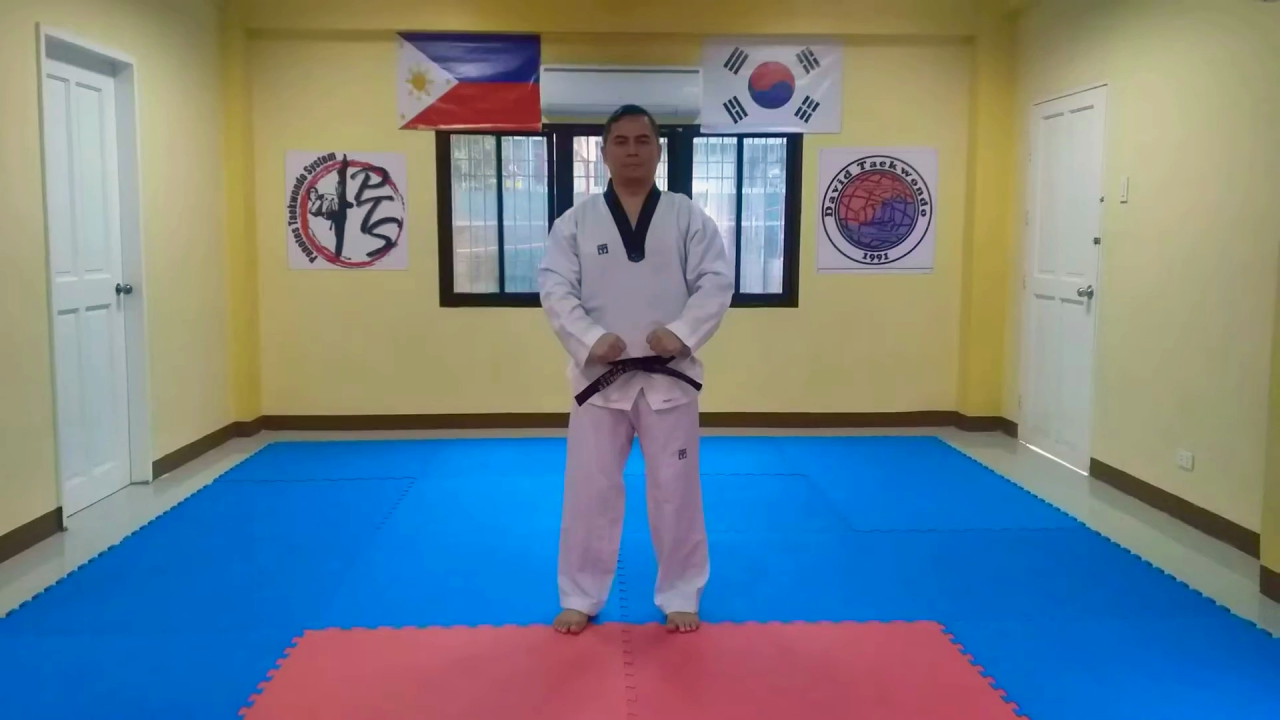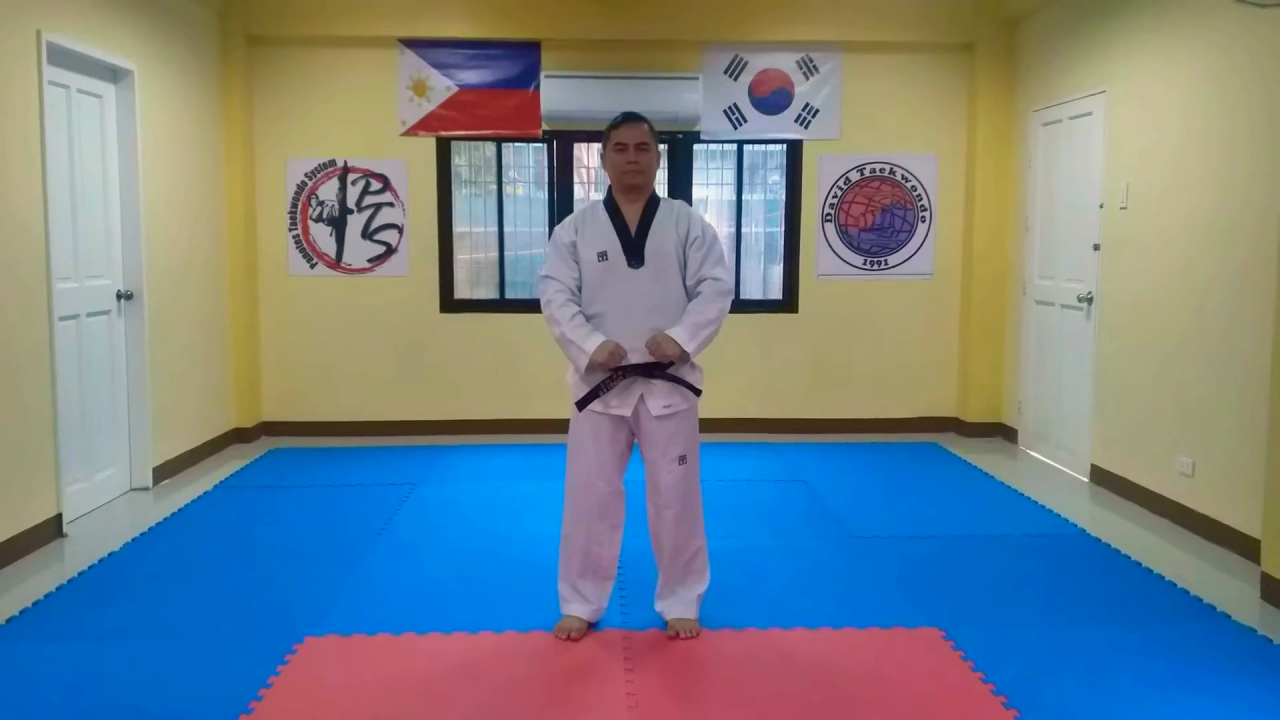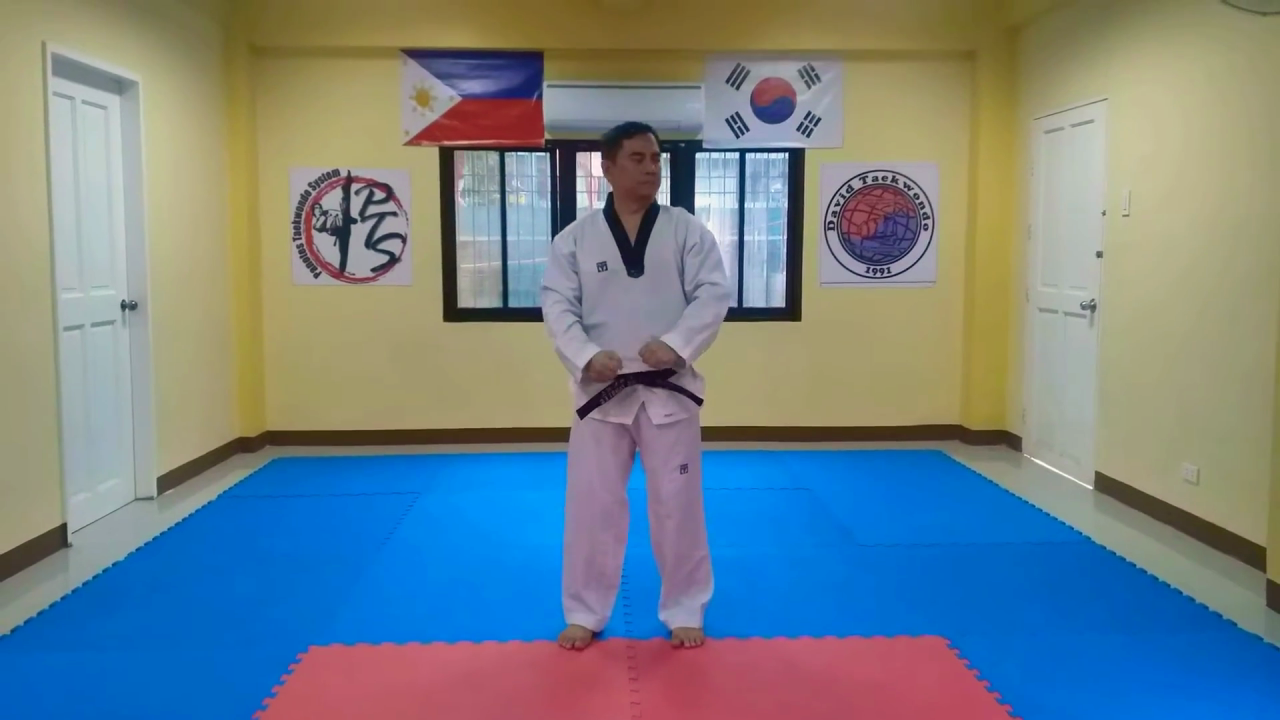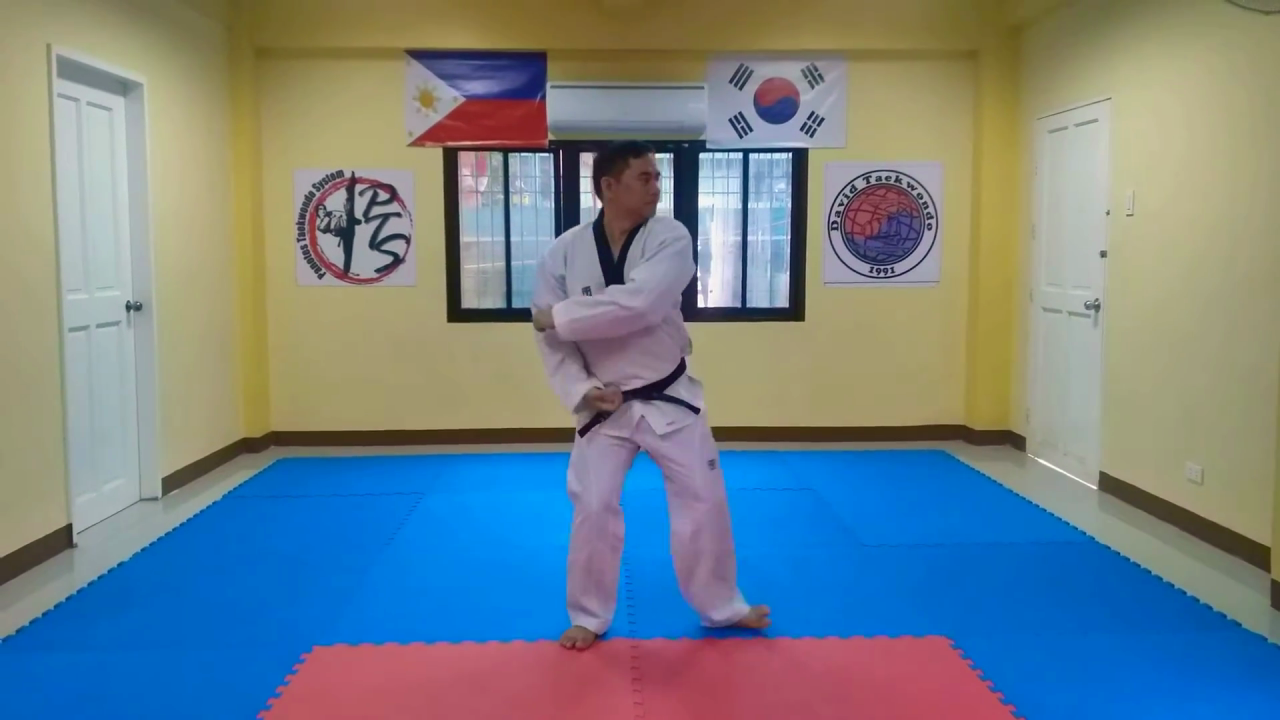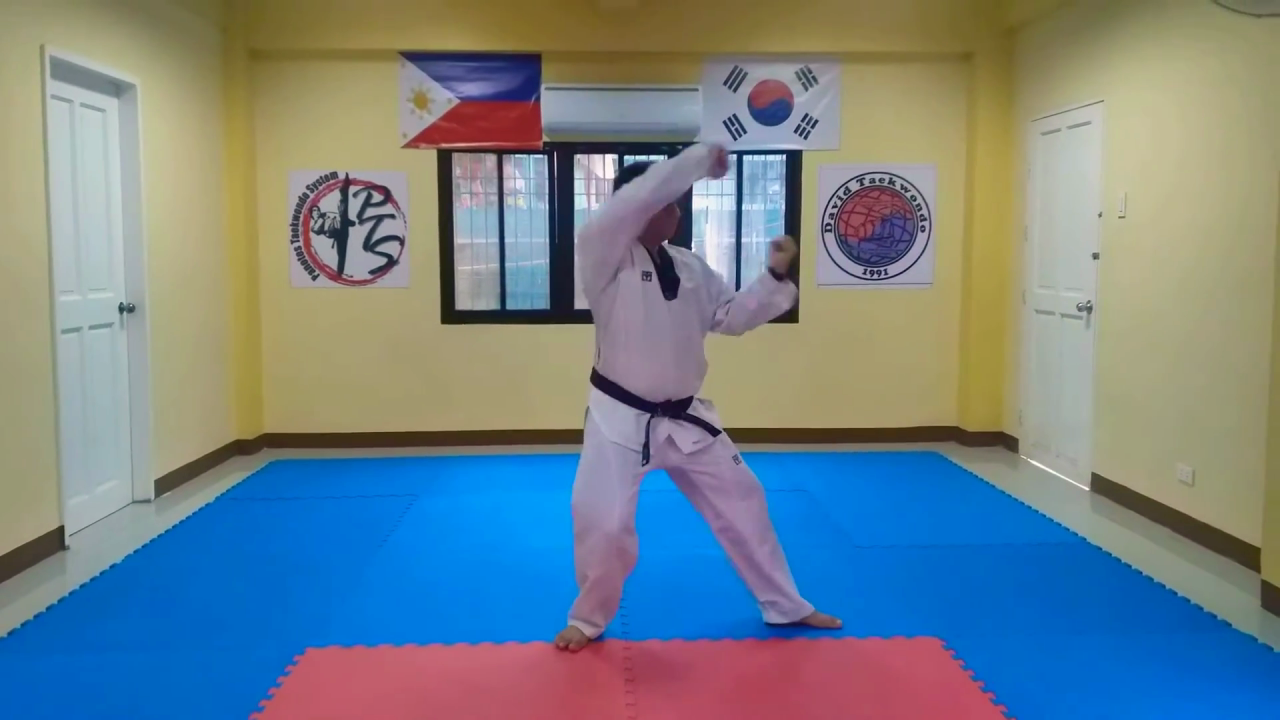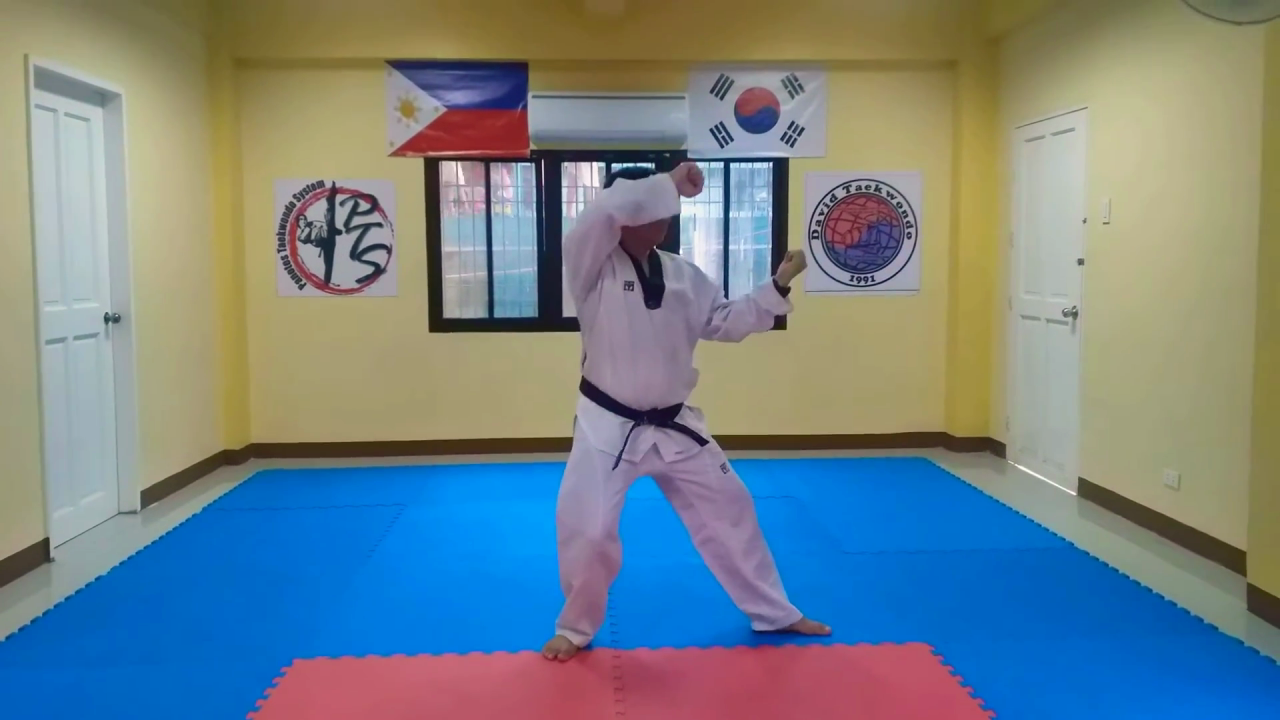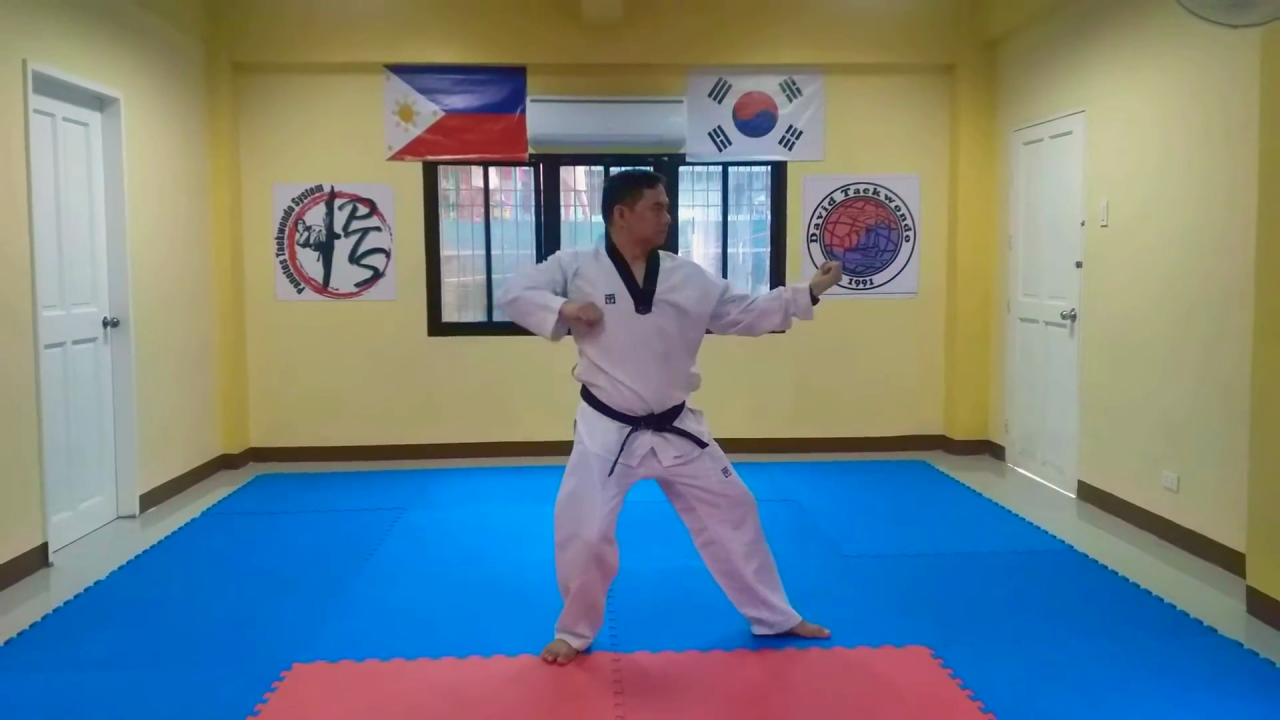
dt=0.4s
person 1, frame 1
left shoulder: (687, 216)
right shoulder: (576, 221)
left elbow: (717, 282)
right elbow: (554, 287)
left wrist: (683, 332)
right wrist: (589, 338)
left hip: (669, 375)
right hip: (600, 375)
left knee: (676, 489)
right knee: (590, 489)
left ankle: (680, 595)
right ankle: (579, 598)
person 1, frame 2
left shoulder: (686, 223)
right shoulder: (576, 228)
left elbow: (716, 288)
right elbow: (554, 295)
left wrist: (682, 338)
right wrist: (589, 345)
left hip: (668, 381)
right hip: (600, 381)
left knee: (676, 495)
right knee: (590, 495)
left ankle: (680, 602)
right ankle: (580, 604)
person 1, frame 3
left shoulder: (687, 230)
right shoulder: (576, 237)
left elbow: (713, 296)
right elbow: (557, 305)
left wrist: (676, 345)
right wrist: (585, 356)
left hip: (669, 390)
right hip: (602, 390)
left knee: (677, 505)
right knee: (592, 504)
left ankle: (684, 612)
right ankle: (585, 614)
person 1, frame 4
left shoulder: (671, 238)
right shoulder: (563, 253)
left elbow: (639, 301)
right elbow: (549, 337)
left wrist: (558, 316)
right wrist: (580, 389)
left hip: (668, 397)
right hip: (598, 401)
left knee: (703, 499)
right knee: (594, 509)
left ankle: (723, 606)
right ankle: (588, 616)
person 1, frame 5
left shoulder: (689, 266)
right shoulder: (603, 253)
left elbow: (733, 316)
right elbow: (634, 200)
left wrist: (777, 275)
right wrist: (701, 160)
left hip: (686, 417)
right hip: (621, 418)
left knee: (742, 504)
right knee: (605, 524)
left ankle: (786, 605)
right ankle: (588, 619)
person 1, frame 6
left shoulder: (683, 274)
right shoulder: (593, 262)
left elbow: (726, 322)
right elbow: (605, 210)
left wrist: (779, 285)
right wrist: (671, 185)
left hip: (675, 424)
right hip: (608, 425)
left knee: (729, 511)
right knee: (588, 530)
left ankle: (775, 612)
right ankle: (575, 627)
person 1, frame 7
left shoulder: (688, 277)
right shoulder: (577, 268)
left elbow: (745, 314)
right elbow: (511, 294)
left wrist: (808, 292)
right wrist: (561, 310)
left hip: (676, 429)
right hip: (606, 430)
left knee: (732, 514)
right knee: (584, 534)
left ankle: (776, 618)
right ankle: (574, 631)
